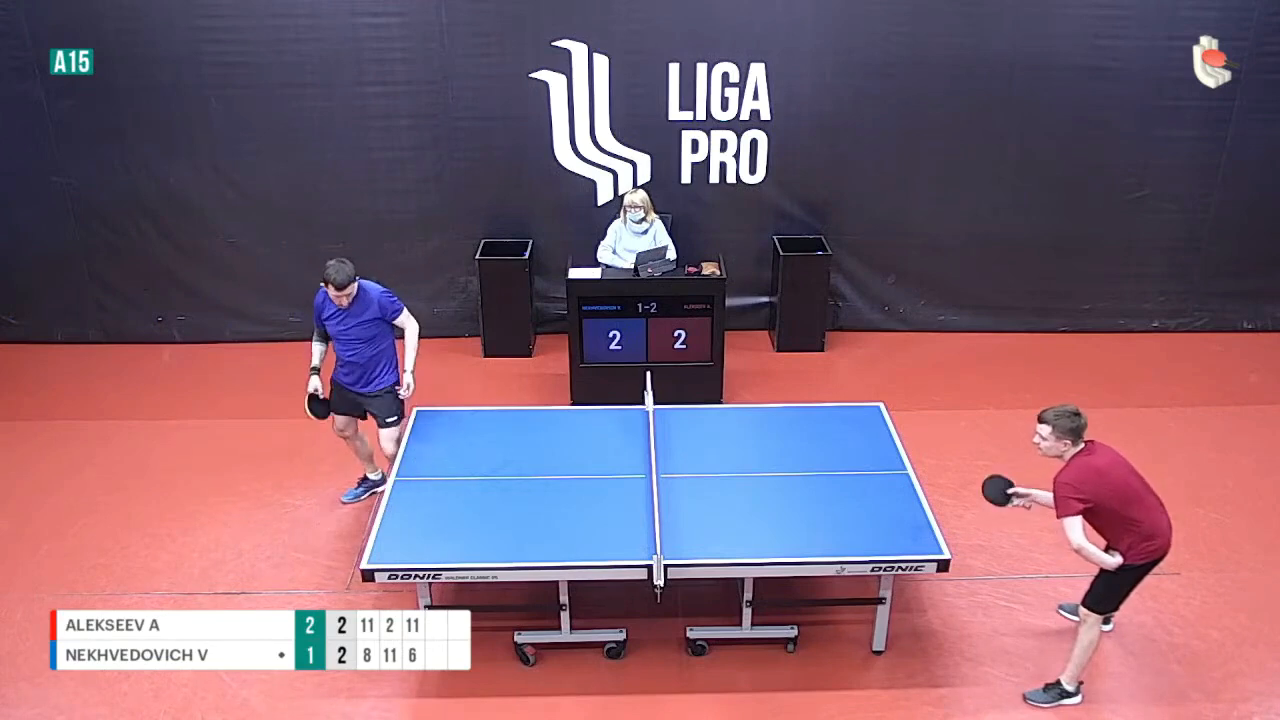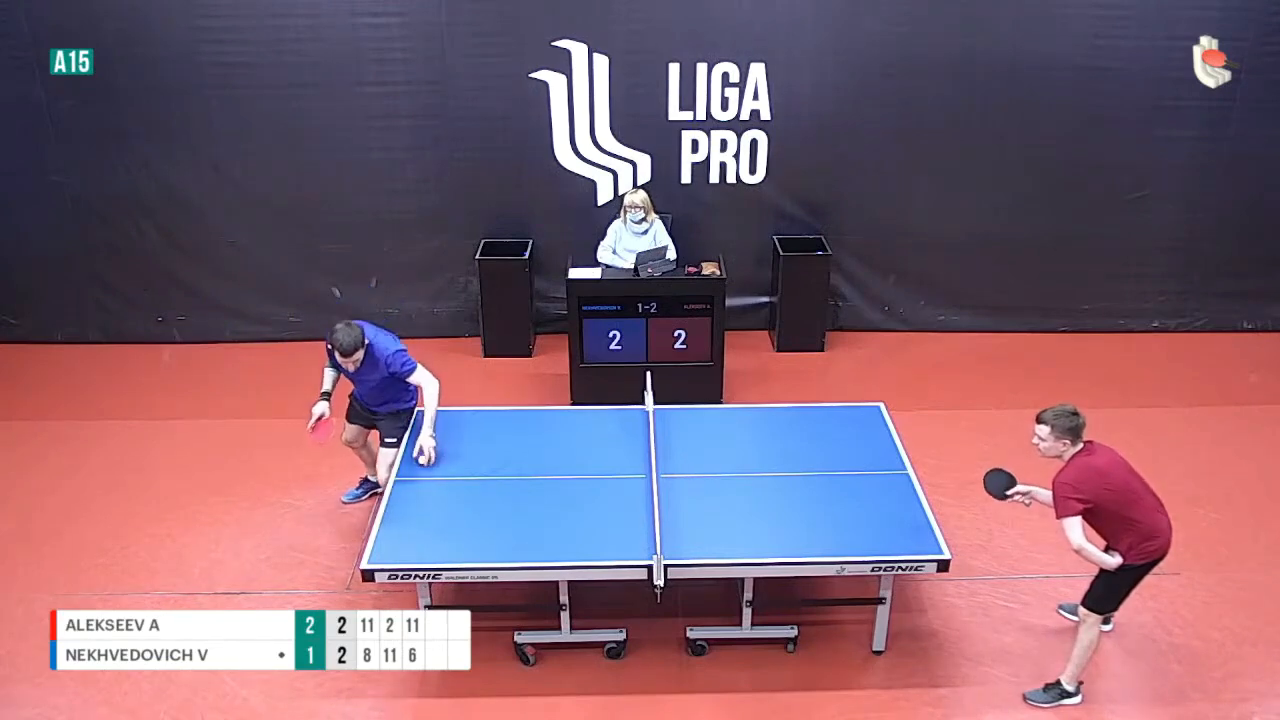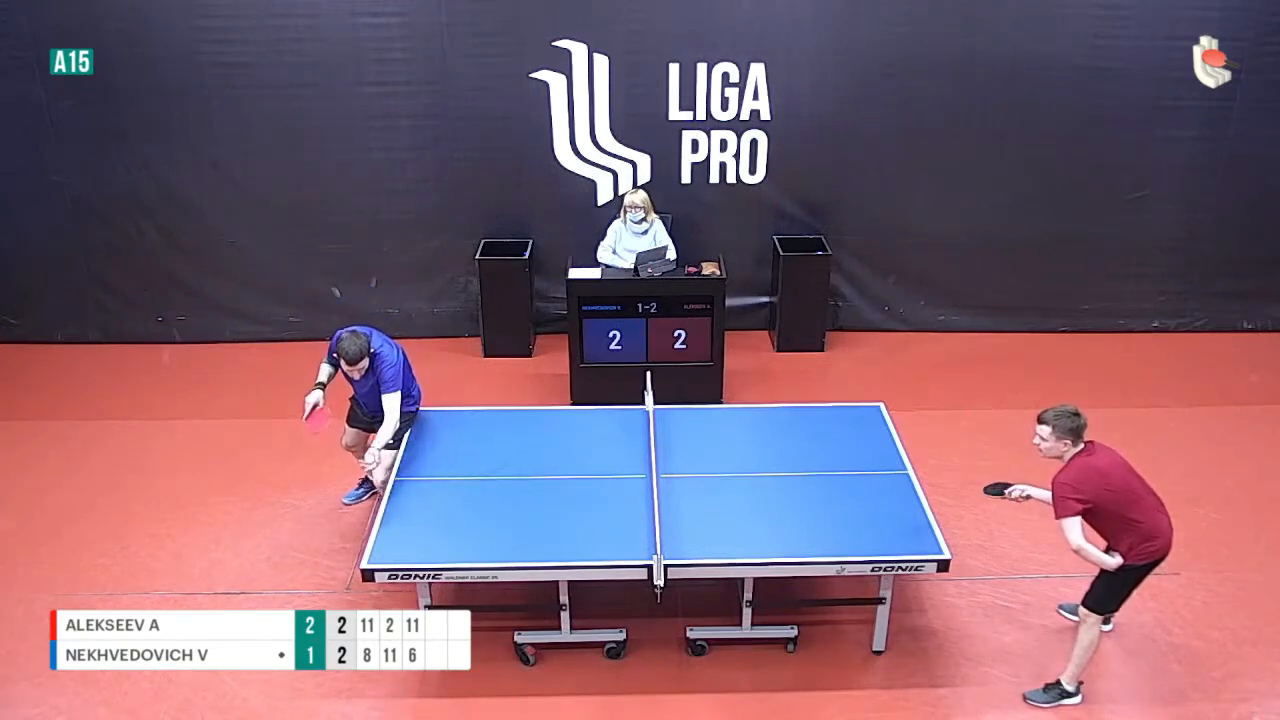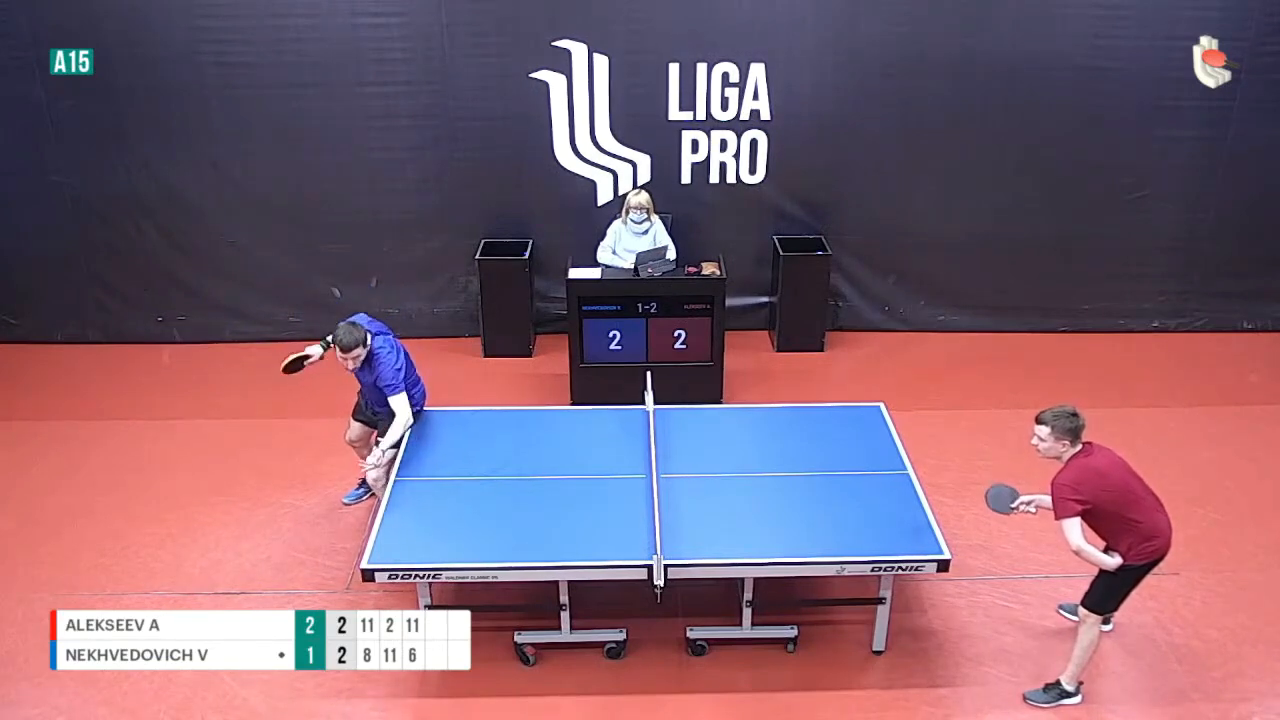
dt=0.7s
person 1, frame 1
left shoulder: (1068, 479)
right shoulder: (1096, 450)
left elbow: (1078, 544)
left wrist: (1112, 563)
right wrist: (1033, 495)
left hip: (1142, 546)
right hip: (1155, 528)
left knee: (1089, 615)
left ankle: (1068, 688)
right ankle: (1103, 612)
person 1, frame 2
left shoulder: (1067, 480)
right shoulder: (1096, 450)
left elbow: (1078, 544)
left wrist: (1113, 563)
right wrist: (1034, 493)
left hip: (1142, 546)
right hip: (1155, 529)
left knee: (1088, 615)
left ankle: (1068, 688)
right ankle: (1103, 613)
person 1, frame 3
left shoulder: (1066, 480)
right shoulder: (1096, 451)
left elbow: (1077, 544)
left wrist: (1113, 563)
right wrist: (1031, 492)
left hip: (1143, 546)
right hip: (1156, 529)
left knee: (1089, 615)
left ankle: (1068, 687)
right ankle: (1103, 612)
person 1, frame 4
left shoulder: (1065, 481)
right shoulder: (1094, 452)
left elbow: (1076, 545)
left wrist: (1111, 563)
right wrist: (1038, 500)
left hip: (1143, 545)
right hip: (1155, 528)
left knee: (1089, 615)
left ankle: (1068, 688)
right ankle: (1101, 612)
person 2, frame 1
left shoulder: (378, 296)
right shoulder: (321, 301)
left elbow: (411, 326)
right elbow: (320, 337)
left wrist: (408, 370)
right wrist: (315, 371)
left hip: (382, 383)
right hip: (345, 381)
left knee: (391, 449)
right knee: (345, 431)
right ankle: (374, 477)
person 2, frame 2
left shoulder: (387, 352)
right shoulder: (335, 339)
left elbow: (430, 384)
right elbow: (332, 366)
left wrist: (427, 433)
right wrist: (324, 397)
left hip: (396, 406)
right hip: (364, 399)
left knee: (386, 479)
right knee: (351, 440)
right ankle: (373, 479)
person 2, frame 3
left shoulder: (388, 361)
right shoulder: (340, 341)
left elbow: (392, 418)
right elbow: (329, 363)
left wrist: (375, 449)
right wrist: (319, 387)
left hip: (398, 406)
right hip: (365, 400)
left knee: (383, 480)
right knee: (350, 443)
right ankle: (371, 479)
person 2, frame 4
left shoulder: (385, 363)
right shoulder: (357, 325)
left elbow: (405, 416)
left wrist: (381, 450)
right wrist: (323, 345)
left hip: (398, 406)
right hip: (372, 396)
left knee: (375, 476)
right knee: (354, 439)
right ankle: (371, 481)
